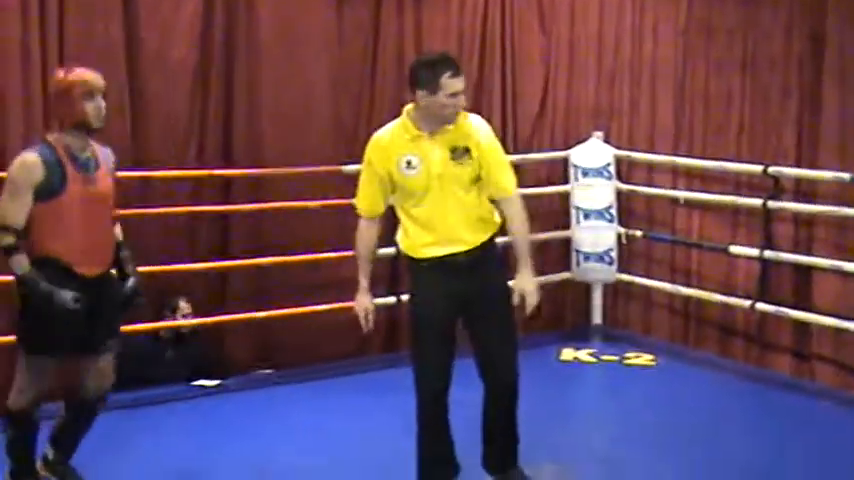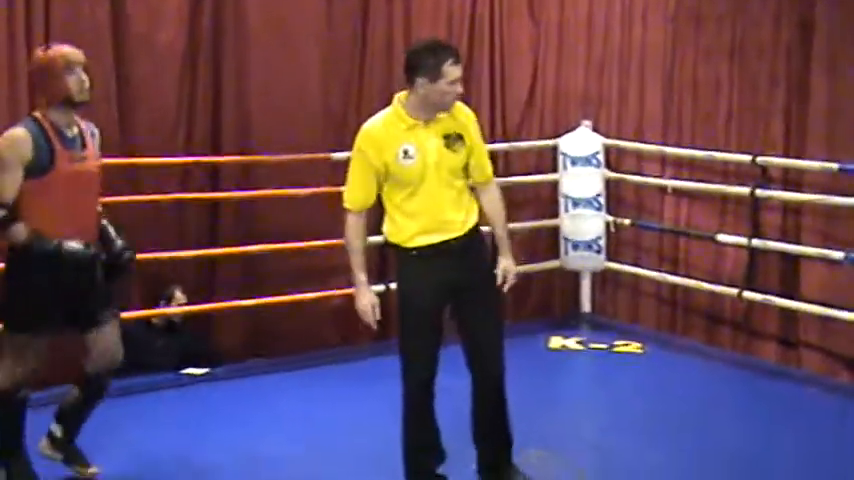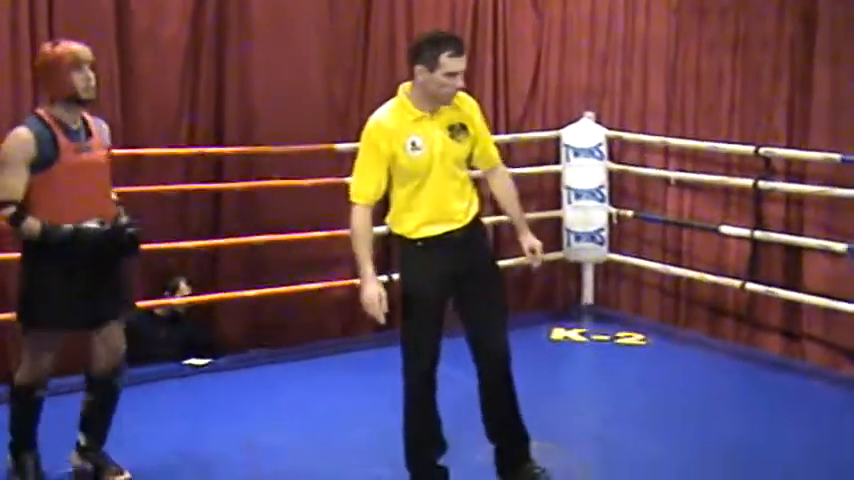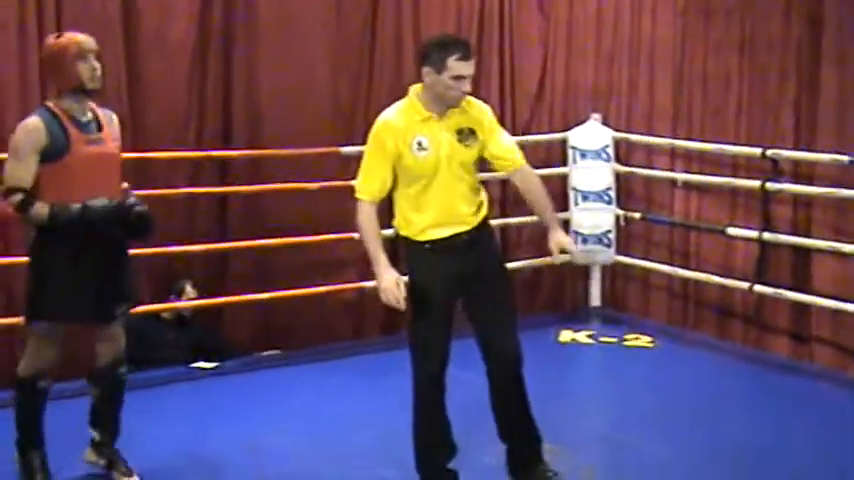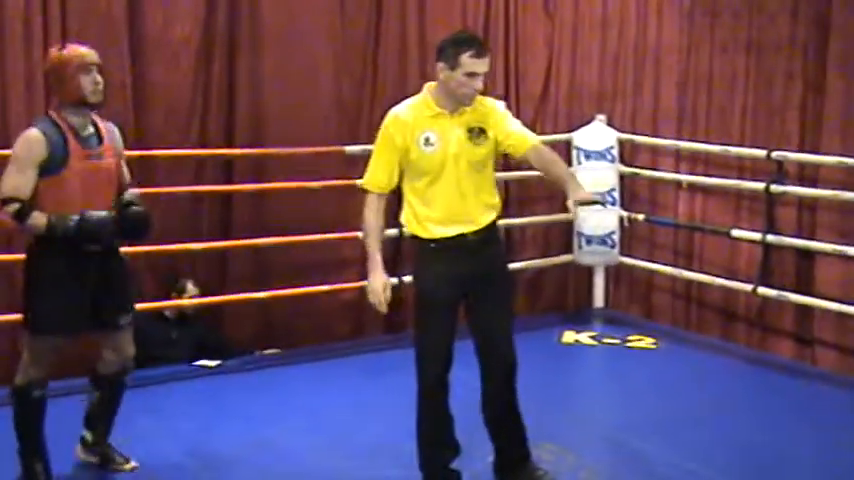
dt=0.2s
person 1, frame 1
left shoulder: (476, 130)
right shoulder: (384, 145)
left elbow: (509, 198)
right elbow: (370, 219)
left wrist: (526, 268)
right wrist: (363, 286)
left hip: (483, 262)
right hip: (429, 272)
left knee: (502, 372)
right knee: (432, 384)
person 1, frame 2
left shoulder: (463, 118)
right shoulder: (375, 134)
left elbow: (486, 187)
right elbow: (356, 212)
left wrist: (505, 252)
right wrist: (361, 283)
left hip: (470, 250)
right hip: (417, 261)
left knee: (489, 362)
right knee: (419, 373)
person 1, frame 3
left shoulder: (466, 108)
right shoulder: (383, 126)
left elbow: (494, 171)
right elbow: (362, 205)
left wrist: (523, 230)
right wrist: (368, 276)
left hip: (471, 240)
right hip: (420, 252)
left knee: (495, 353)
right knee: (421, 364)
person 1, frame 4
left shoulder: (478, 114)
right shoulder: (391, 125)
left elbow: (519, 170)
right elbow: (366, 201)
left wrist: (552, 227)
right wrist: (382, 267)
left hip: (478, 244)
right hip: (427, 255)
left knee: (506, 355)
right knee: (430, 367)
person 1, frame 5
left shoulder: (491, 112)
right shoulder: (402, 119)
left elbow: (535, 150)
right elbow: (375, 195)
left wrist: (571, 186)
right wrist: (375, 265)
left hip: (486, 246)
right hip: (434, 255)
left knee: (500, 359)
right knee: (434, 367)
person 2, frame 1
left shoulder: (104, 157)
right shoulder: (33, 163)
left wrist: (126, 268)
right wrist: (37, 289)
left hip: (96, 282)
right hip: (53, 282)
left knee: (99, 382)
person 2, frame 2
left shoulder: (89, 135)
left wrist: (112, 240)
right wrist: (51, 249)
left hip: (83, 264)
right hip: (38, 267)
left knee: (108, 356)
left ankle: (61, 437)
person 2, frame 3
left shoulder: (99, 129)
left wrist: (121, 224)
right wrist: (61, 235)
left hip: (98, 255)
right hip: (52, 259)
left knee: (111, 355)
right knee: (38, 363)
person 2, frame 4
left shoulder: (108, 120)
right shoulder: (37, 128)
left wrist: (133, 208)
right wrist: (72, 215)
left hip: (106, 248)
right hip: (60, 249)
left knee: (112, 348)
right knee: (41, 353)
left ankle: (103, 443)
person 2, frame 5
left shoulder: (110, 133)
right shoulder: (37, 139)
left wrist: (131, 210)
right wrist: (67, 227)
left hip: (103, 257)
right hip: (56, 260)
left knee: (120, 354)
right knee: (37, 363)
left ankle: (94, 441)
